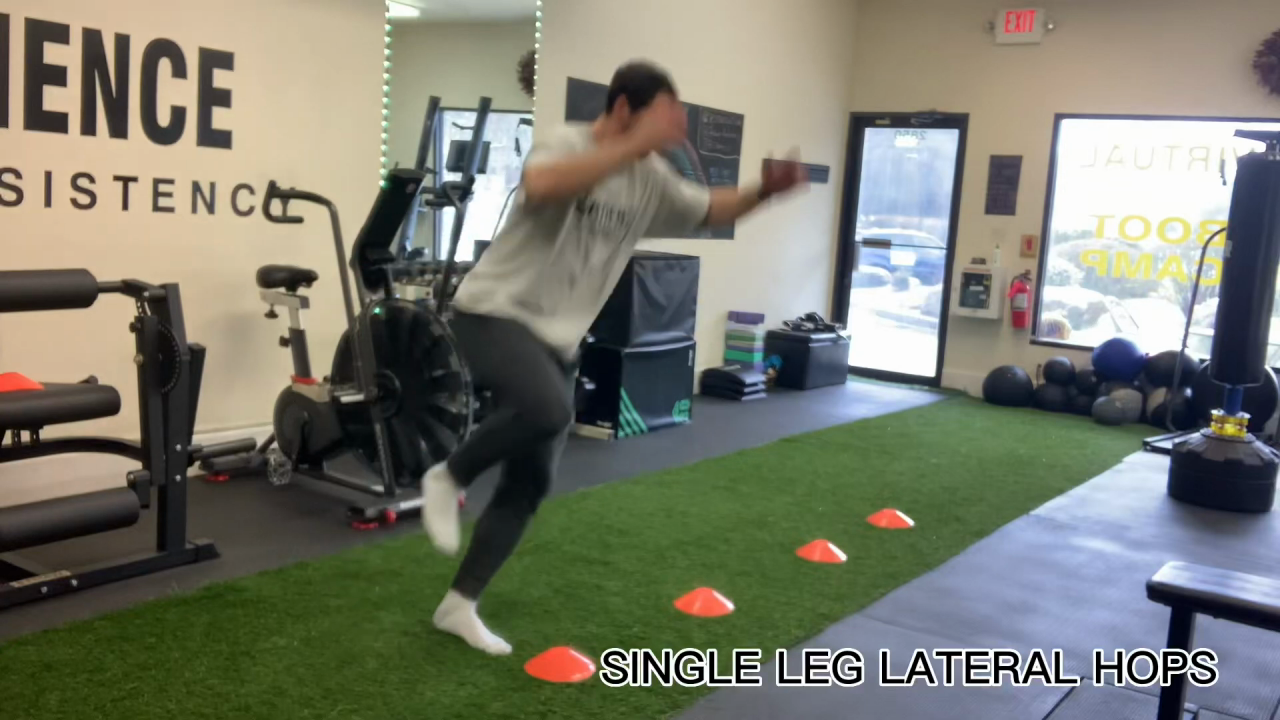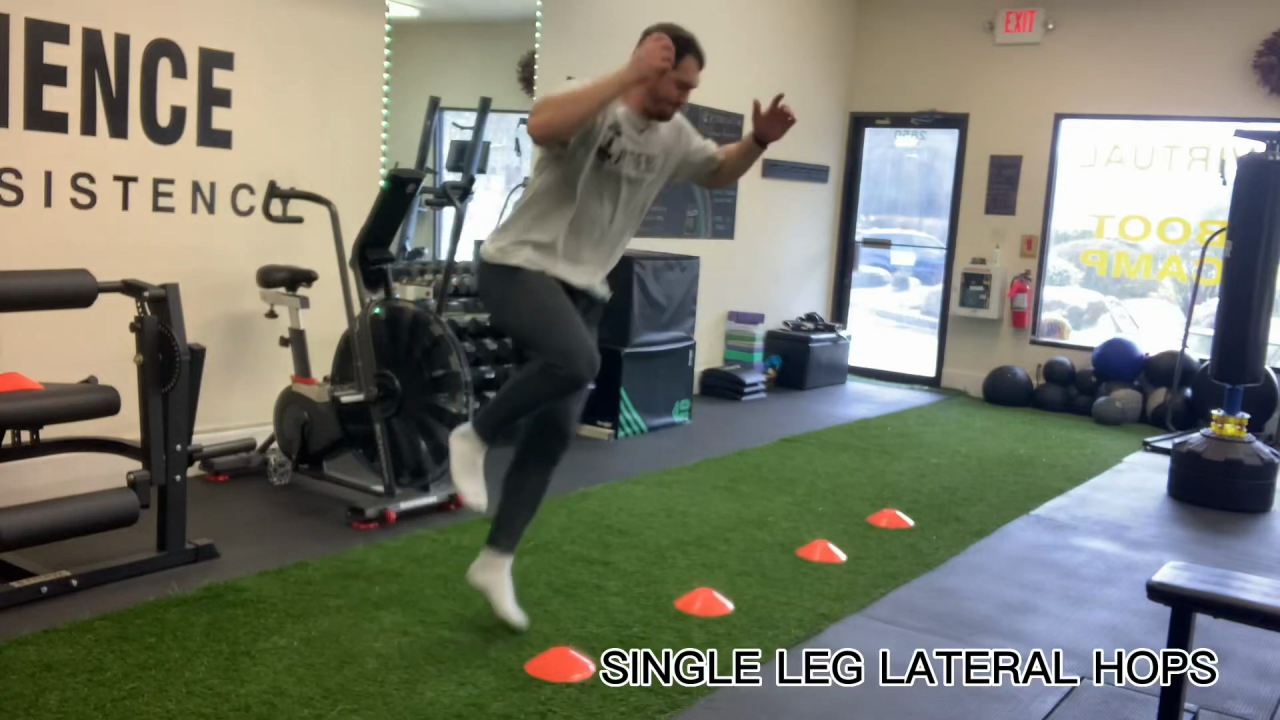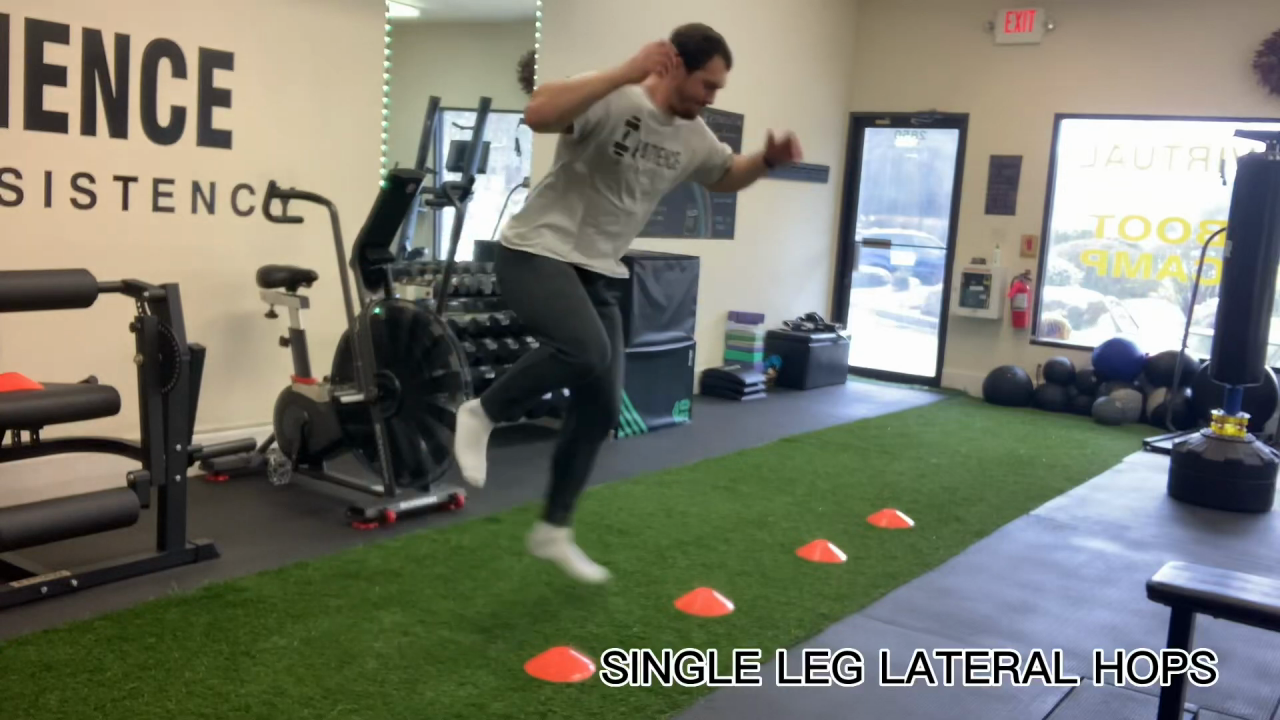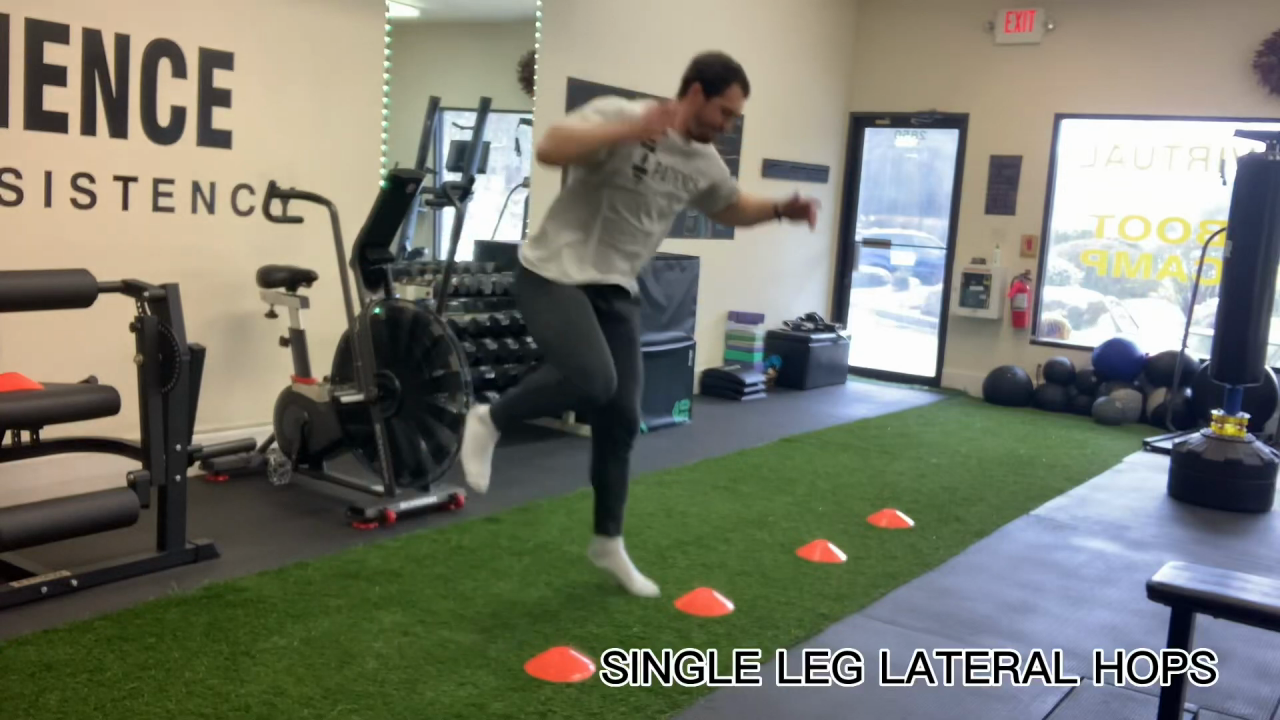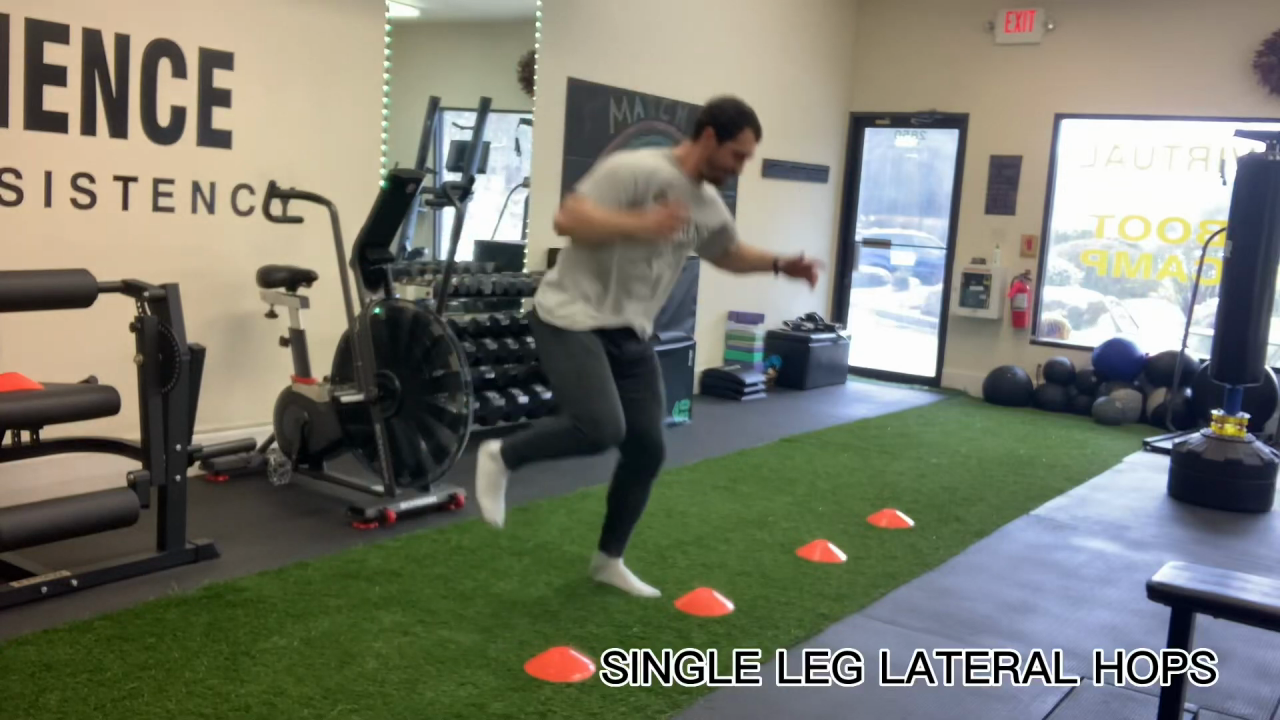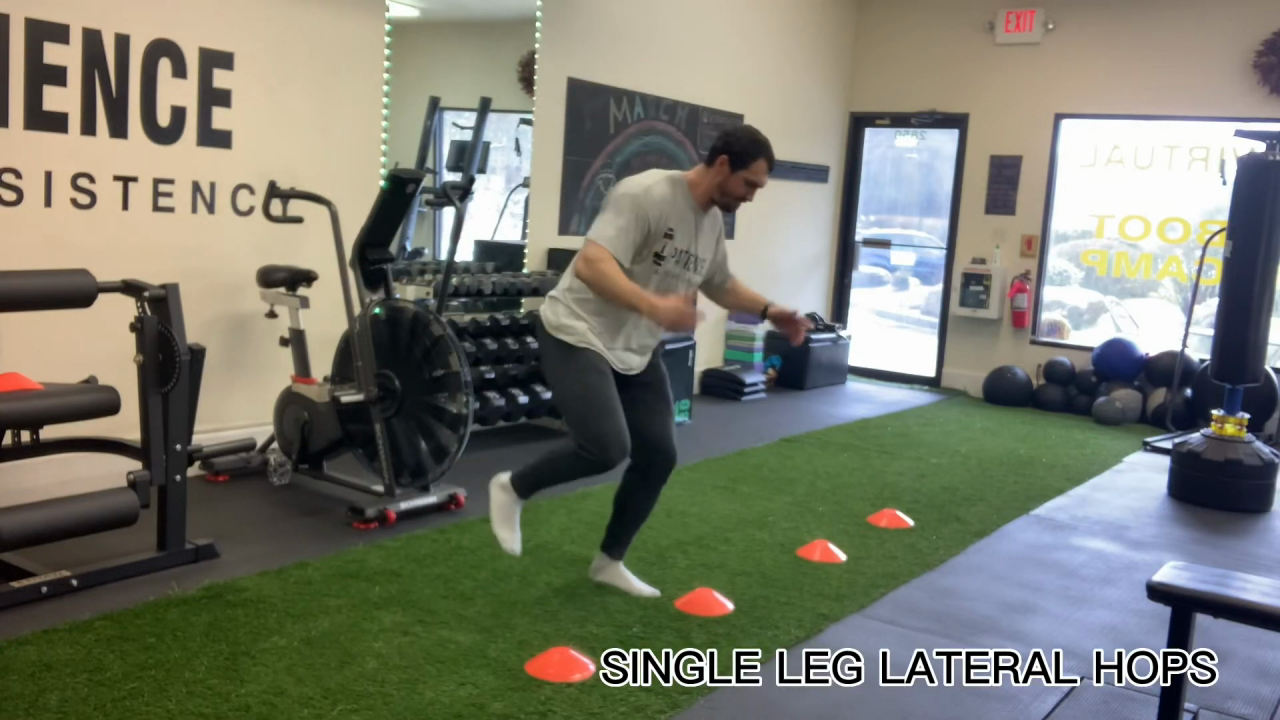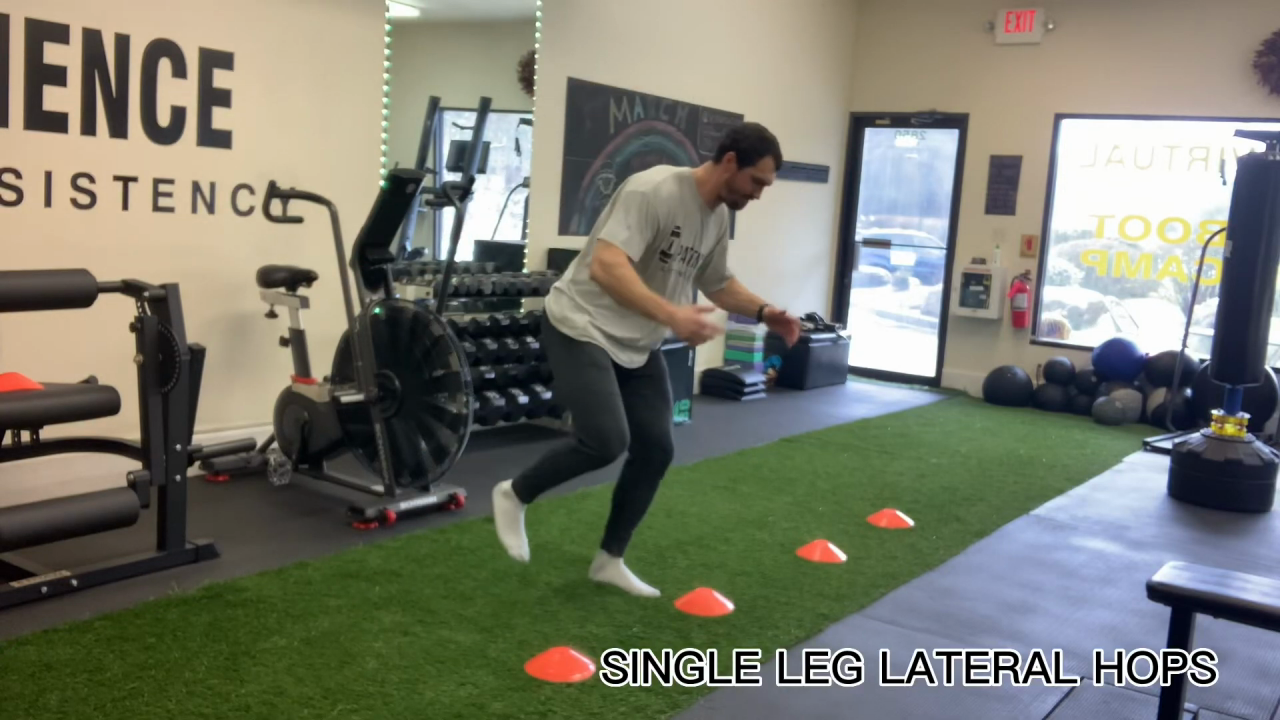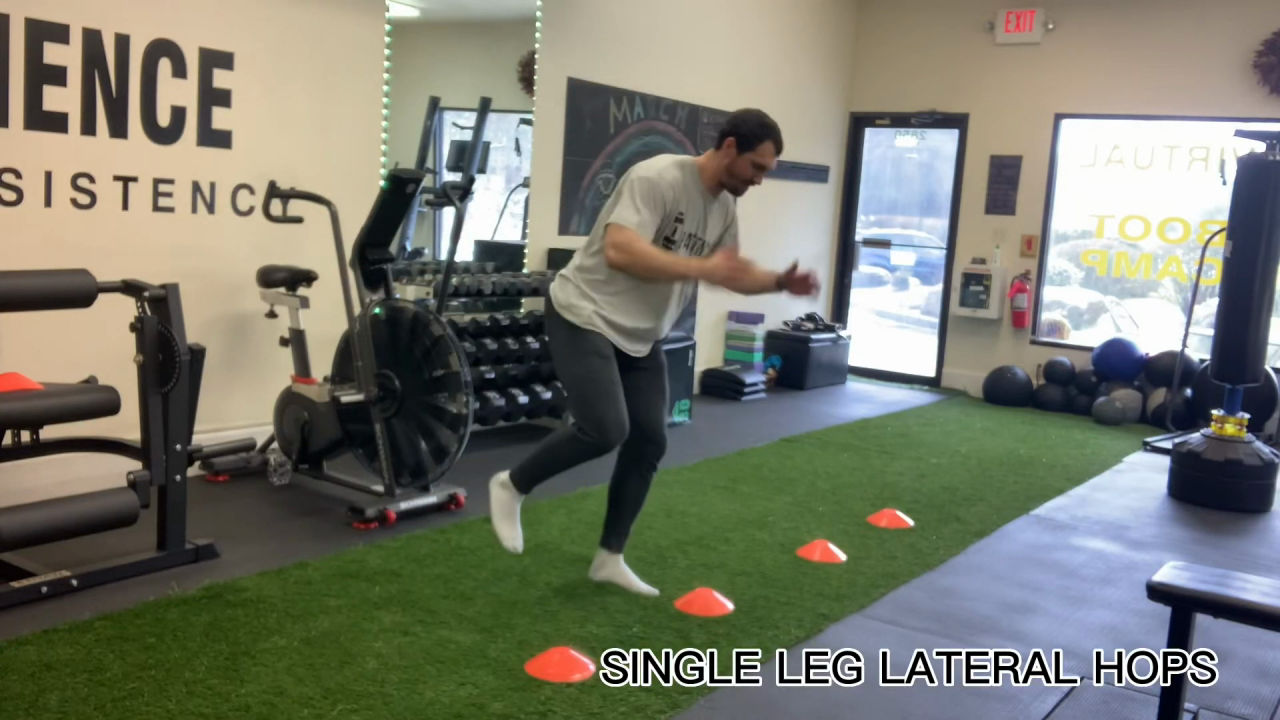
dt=0.1s
person 1, frame 1
left shoulder: (650, 179)
right shoulder: (566, 147)
left elbow: (709, 214)
right elbow: (539, 188)
left wrist: (765, 191)
right wrist: (631, 147)
left hip: (555, 335)
right hip: (495, 314)
left knee: (532, 476)
right knee: (547, 413)
left ankle: (461, 603)
right ankle: (449, 477)
person 1, frame 2
left shoulder: (674, 136)
right shoulder: (592, 104)
left elbow: (722, 169)
right elbow: (542, 126)
left wrist: (760, 139)
right wrist: (629, 77)
left hip: (578, 289)
right hip: (519, 268)
left knee: (555, 428)
right knee: (575, 364)
left ankle: (494, 564)
right ankle: (475, 435)
person 1, frame 3
left shoulder: (690, 134)
right shoulder: (610, 95)
left elbow: (729, 174)
right elbow: (539, 111)
left wrist: (769, 160)
right wrist: (626, 72)
left hip: (597, 271)
right hip: (537, 251)
left knee: (600, 409)
right knee: (585, 351)
left ankle: (553, 531)
right ankle: (482, 414)
person 1, frame 4
left shoulder: (702, 160)
right shoulder: (621, 116)
left elbow: (732, 208)
right elbow: (550, 148)
left wrist: (781, 209)
right wrist: (632, 129)
left hip: (613, 289)
right hip: (554, 275)
left knee: (620, 423)
right knee: (592, 381)
left ankle: (608, 544)
right ankle: (490, 420)
person 1, frame 5
left shoulder: (709, 201)
right shoulder: (634, 169)
left elbow: (727, 251)
right elbow: (569, 218)
left wrist: (778, 264)
right wrist: (641, 226)
left hip: (628, 333)
right hip: (571, 321)
left knee: (648, 451)
right knee: (600, 430)
left ankle: (609, 559)
right ankle: (501, 455)
person 1, frame 6
left shoulder: (712, 225)
right shoulder: (645, 195)
left elbow: (720, 285)
right elbow: (590, 264)
left wrist: (769, 311)
right wrist: (652, 305)
left hip: (633, 349)
right hip: (577, 336)
left knee: (659, 457)
right knee: (605, 447)
left ankle: (609, 562)
right ankle: (513, 488)
person 1, frame 7
left shoulder: (719, 219)
right shoulder: (652, 191)
left elbow: (719, 282)
right elbow: (604, 265)
left wrist: (766, 314)
right wrist: (669, 313)
left hip: (636, 344)
right hip: (580, 328)
left knee: (654, 452)
right knee: (605, 442)
left ankle: (610, 561)
right ankle: (514, 496)
person 1, frame 8
left shoulder: (725, 207)
right shoulder: (656, 178)
left elbow: (735, 270)
right elbow: (618, 249)
left wrist: (778, 282)
right wrist: (701, 269)
left hip: (639, 333)
right hip: (585, 316)
left knee: (649, 443)
right knee: (605, 430)
left ankle: (610, 558)
right ankle: (512, 485)
